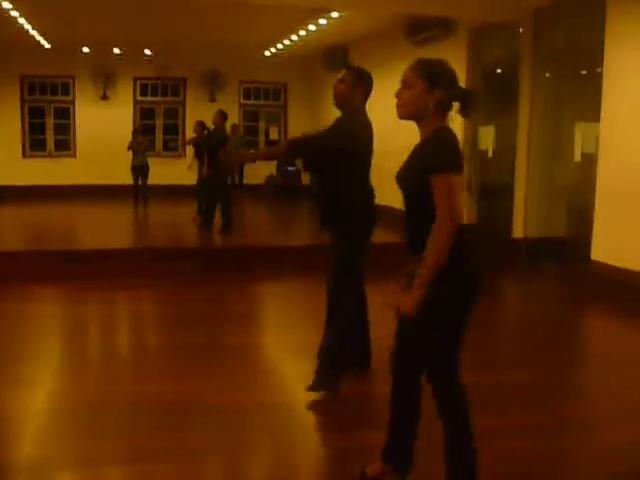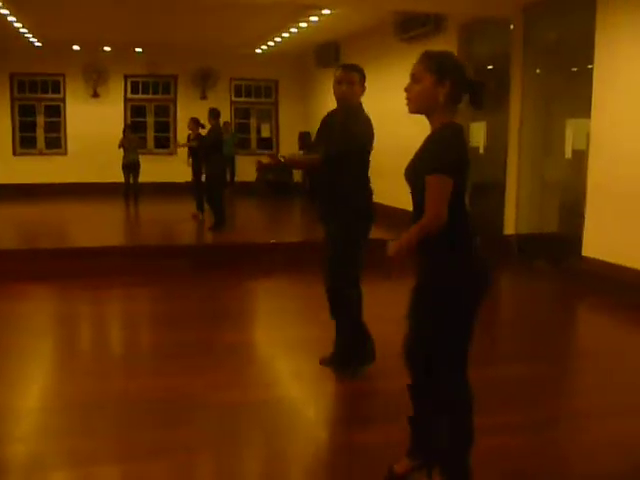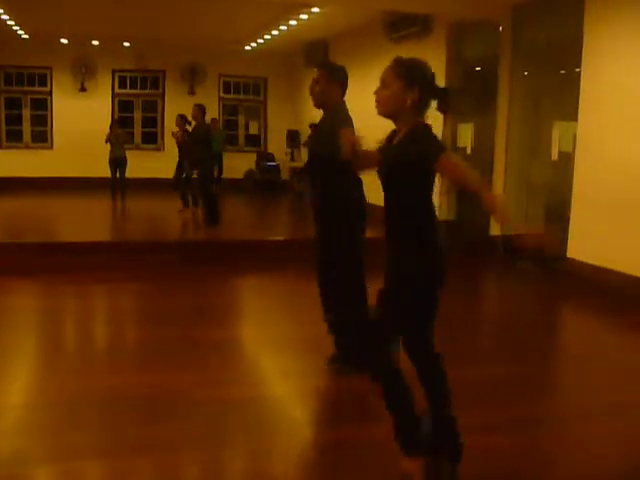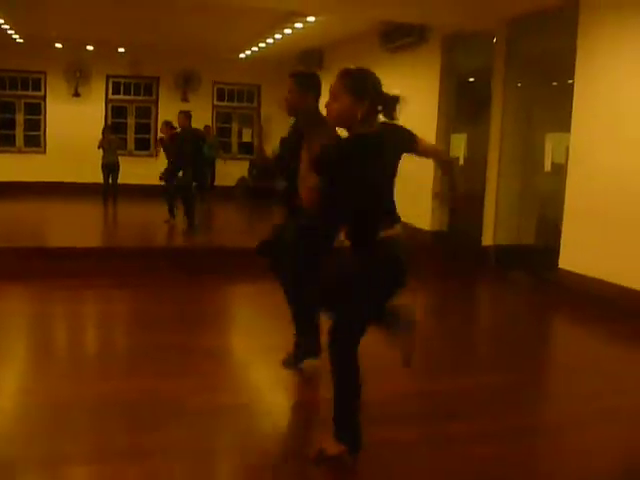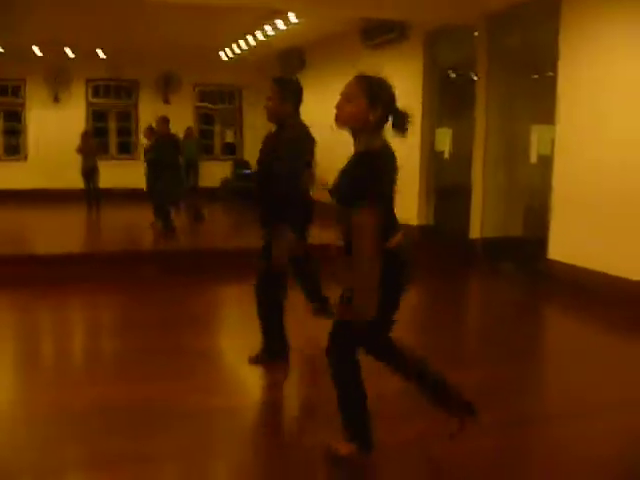
dt=0.5s
person 1, frame 1
left shoulder: (441, 145)
right shoulder: (427, 144)
left elbow: (448, 222)
left wrist: (420, 287)
left hip: (444, 278)
right hip: (429, 273)
left knee: (442, 375)
right knee: (405, 365)
person 1, frame 2
left shoulder: (446, 142)
right shoulder: (442, 138)
left elbow: (435, 216)
left wrist: (400, 245)
right wrist: (409, 245)
left hip: (455, 273)
right hip: (437, 269)
left knee: (448, 369)
right knee: (422, 361)
person 1, frame 3
left shoulder: (420, 140)
right shoulder: (398, 138)
left elbow: (470, 179)
right elbow: (367, 163)
left wrist: (510, 223)
right wrist: (353, 150)
left hip: (418, 262)
right hip: (407, 259)
left knee: (377, 351)
right knee: (421, 350)
right ankle: (444, 444)
person 1, frame 4
left shoulder: (341, 152)
right shoulder: (391, 134)
right elbow: (439, 156)
left wrist: (311, 155)
left hip: (375, 259)
right hip: (380, 251)
left knee: (342, 343)
left ankle: (346, 437)
person 1, frame 5
left shoulder: (366, 165)
right shoulder: (374, 154)
left elbow: (366, 235)
left wrist: (365, 295)
left hip: (381, 268)
right hip: (387, 261)
left knee: (340, 347)
right knee: (376, 343)
left ankle: (358, 436)
right ankle: (453, 402)
person 2, frame 1
left shoulder: (352, 127)
right shoulder: (352, 124)
left elbow: (304, 147)
right elbow: (317, 157)
left wrist: (251, 156)
left hip: (352, 217)
right hip: (349, 215)
left knee: (342, 291)
right knee: (350, 287)
left ankle: (330, 371)
right ankle: (357, 355)
person 2, frame 2
left shoulder: (359, 124)
right shoulder: (331, 119)
left elbow: (325, 160)
right elbow: (320, 158)
left wrist: (284, 160)
left hip: (352, 212)
right hip: (334, 210)
left knee: (341, 281)
right knee: (338, 280)
left ankle: (358, 350)
right ankle: (346, 351)
person 2, frame 3
left shoulder: (336, 121)
right shoulder: (333, 119)
left hip: (341, 213)
right hip: (335, 212)
left knee: (343, 280)
right knee: (337, 279)
left ankle: (353, 353)
right ankle: (350, 348)
person 2, frame 4
left shoulder: (308, 129)
right shoulder: (314, 127)
left elbow: (283, 167)
left hip: (309, 216)
right hip: (304, 214)
left knee: (297, 279)
left ankle: (306, 344)
person 2, frame 5
left shoulder: (292, 137)
right shoulder: (292, 134)
left elbow: (288, 184)
left hip: (286, 222)
right hip: (284, 219)
left knee: (269, 282)
left ankle: (274, 346)
